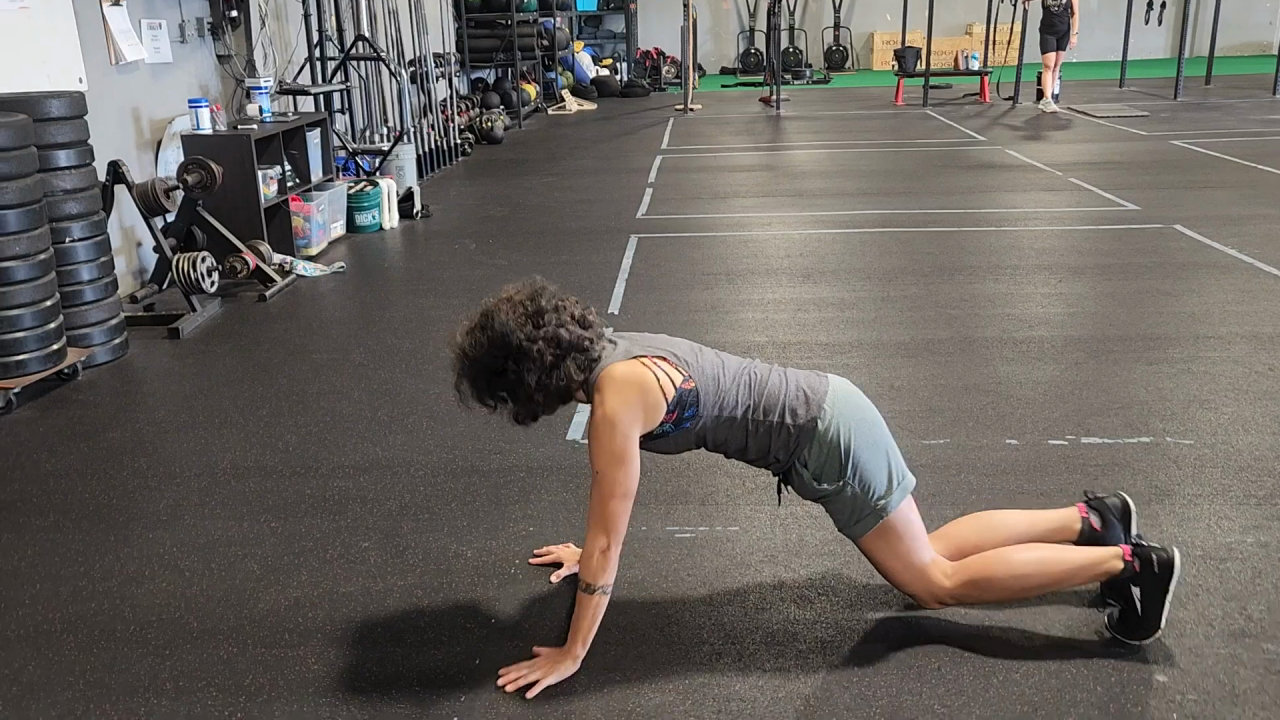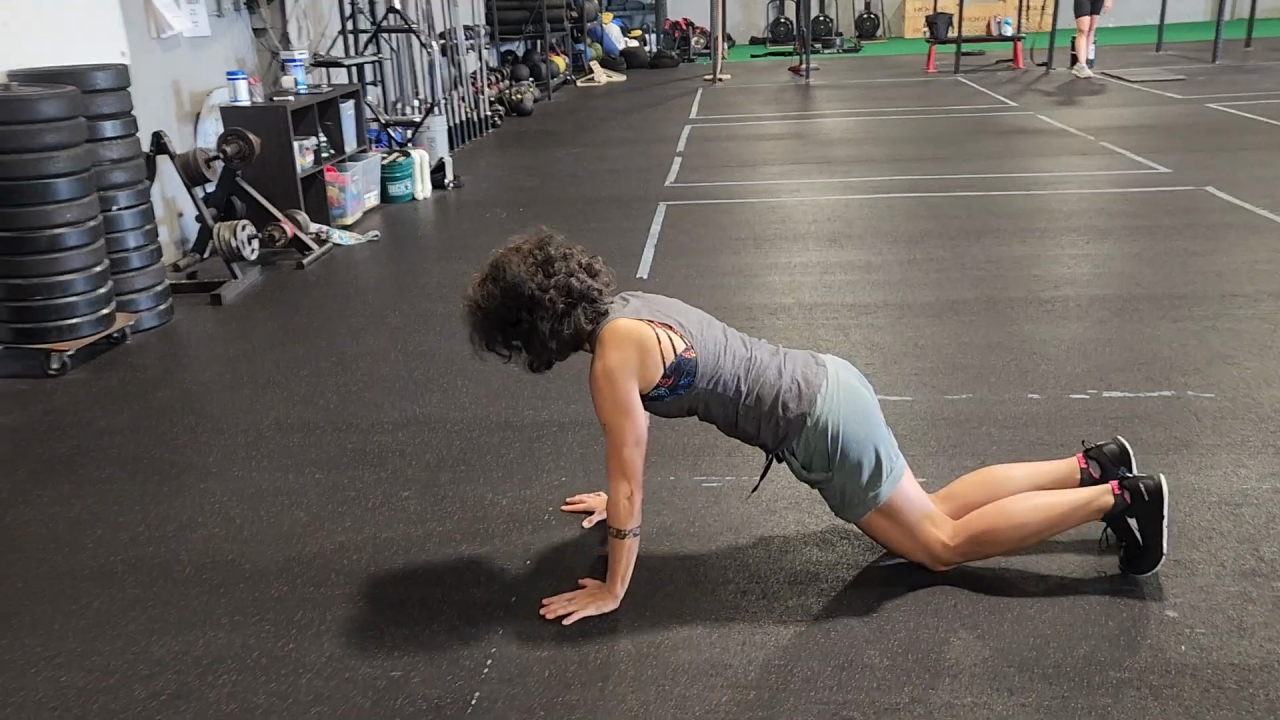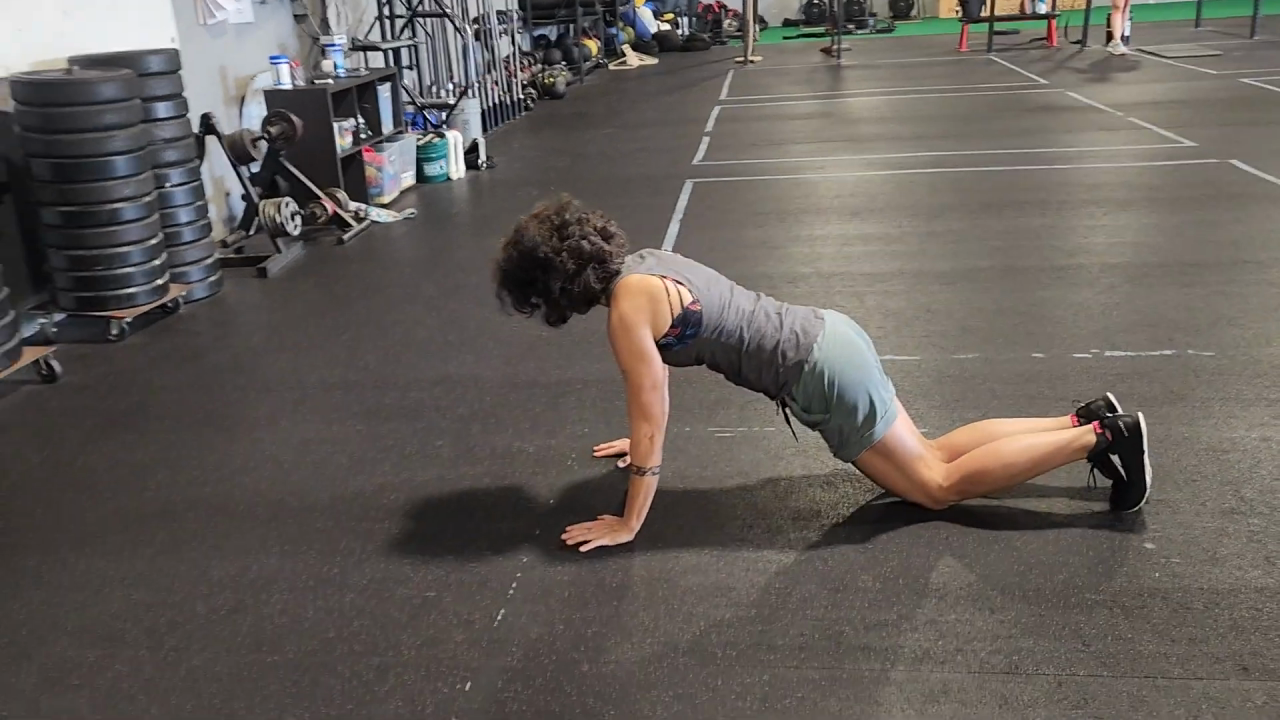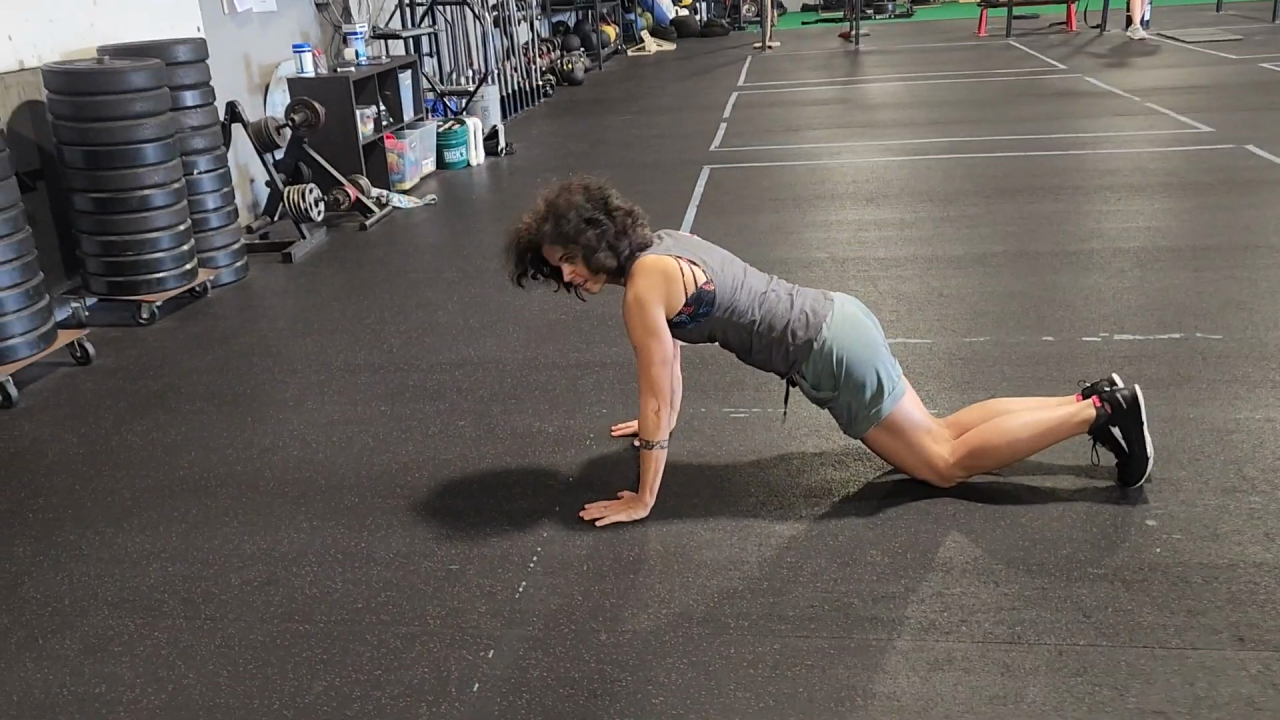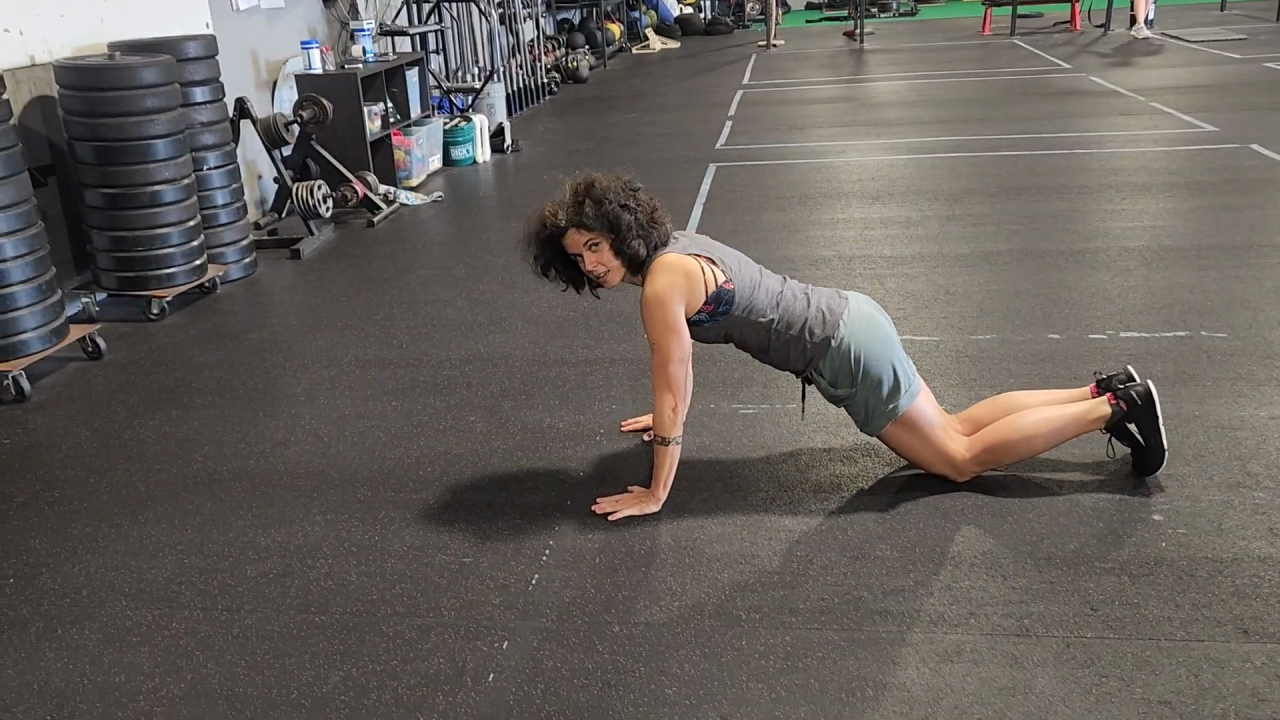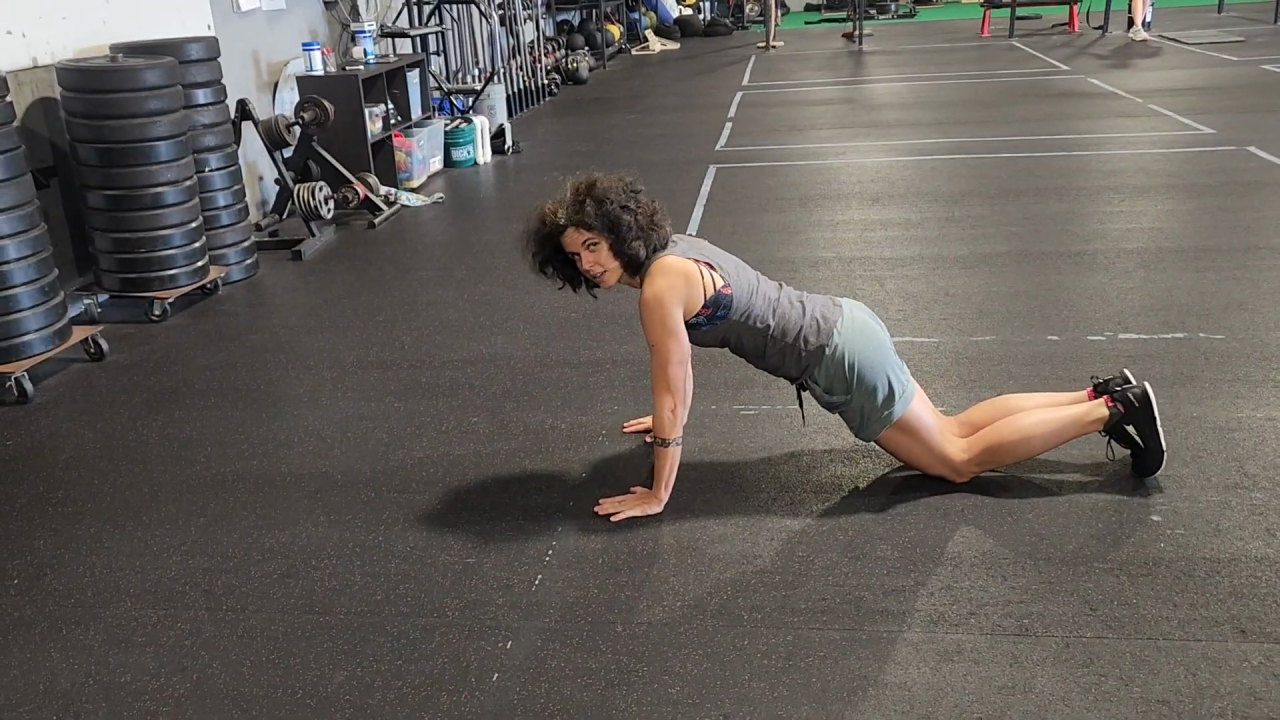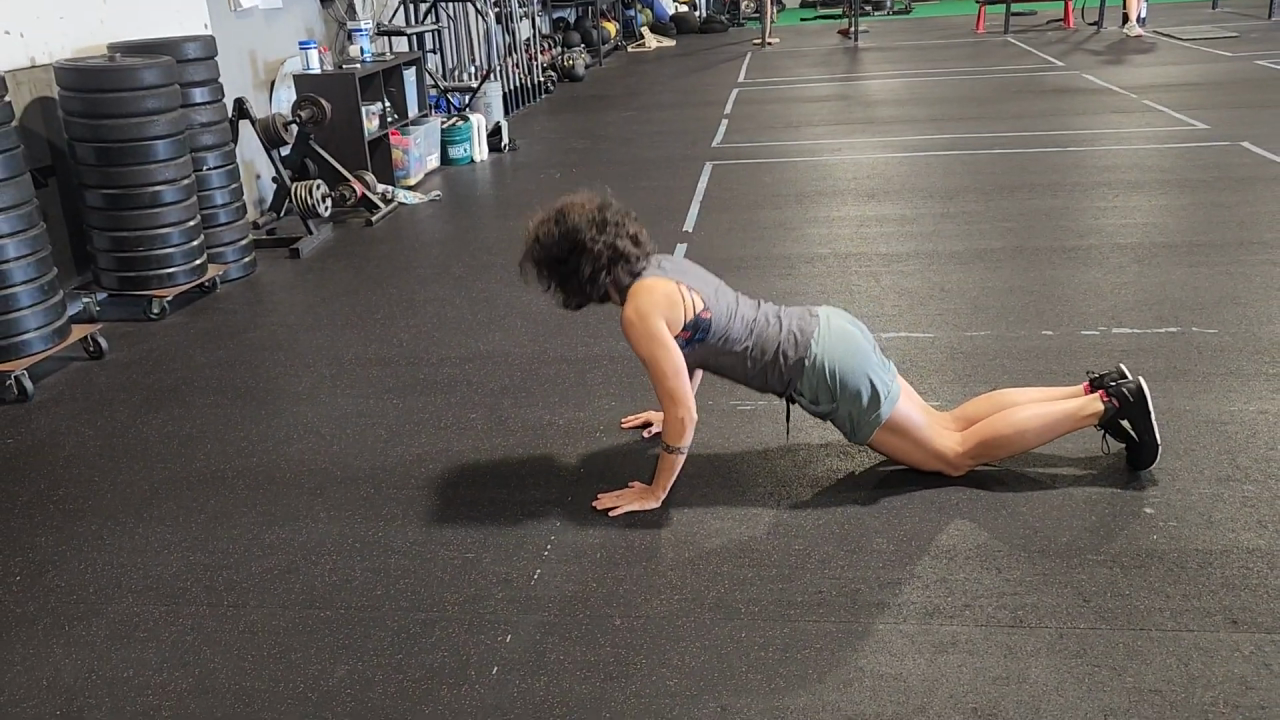
dt=0.4s
person 1, frame 1
left shoulder: (615, 396)
right shoulder: (604, 350)
left elbow: (608, 540)
right elbow: (614, 487)
left wrist: (570, 655)
right wrist: (589, 547)
left hip: (827, 437)
right hip: (823, 405)
left knee: (938, 584)
right knee: (938, 550)
left ankle: (1127, 562)
right ankle: (1093, 520)
person 1, frame 2
left shoulder: (613, 353)
right shoulder: (623, 307)
left elbow: (628, 487)
right elbow: (640, 434)
left wrist: (611, 593)
right wrist: (618, 499)
left hip: (822, 428)
right hip: (826, 384)
left knee: (943, 544)
right knee: (934, 511)
left ankle: (1117, 498)
right ankle: (1091, 466)
person 1, frame 3
left shoulder: (626, 305)
right shoulder: (640, 265)
left elbow: (650, 424)
right elbow: (664, 363)
left wrist: (628, 524)
right wrist: (643, 442)
left hip: (822, 373)
right hip: (827, 337)
left knee: (939, 486)
right knee: (927, 456)
left ankle: (1101, 437)
right ankle: (1083, 421)
person 1, frame 4
left shoulder: (643, 283)
right shoulder: (657, 244)
left elbow: (655, 399)
right elbow: (671, 352)
left wrist: (643, 501)
right wrist: (660, 421)
left hip: (830, 352)
right hip: (834, 320)
left knee: (946, 464)
right knee: (938, 433)
left ankle: (1101, 413)
right ankle: (1090, 400)
person 1, frame 5
left shoulder: (661, 282)
right shoulder: (672, 246)
left elbow: (671, 396)
right elbow: (681, 362)
left wrist: (655, 495)
right wrist: (667, 418)
left hip: (846, 350)
right hip: (847, 320)
left knee: (961, 458)
right knee: (951, 430)
left ankle: (1113, 408)
right ankle: (1103, 392)
person 1, frame 6
left shoulder: (660, 285)
right shoulder: (671, 248)
left elbow: (672, 400)
right elbow: (683, 361)
left wrist: (657, 497)
right wrist: (667, 417)
left hip: (839, 358)
right hip: (842, 326)
left knee: (960, 460)
right knee: (950, 432)
left ankle: (1111, 411)
right ankle: (1102, 394)
person 1, frame 7
left shoulder: (639, 306)
right shoulder: (656, 264)
left elbow: (684, 415)
left wrist: (656, 492)
right wrist: (672, 412)
left hip: (823, 366)
right hip: (825, 331)
left knee: (955, 454)
right knee: (947, 423)
left ankle: (1104, 405)
right ankle: (1098, 389)
